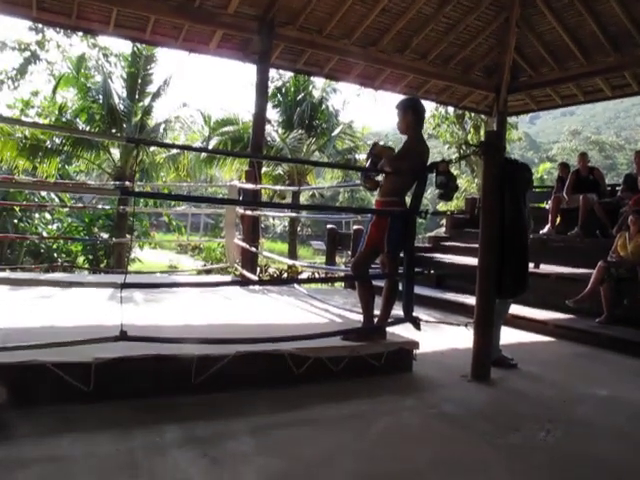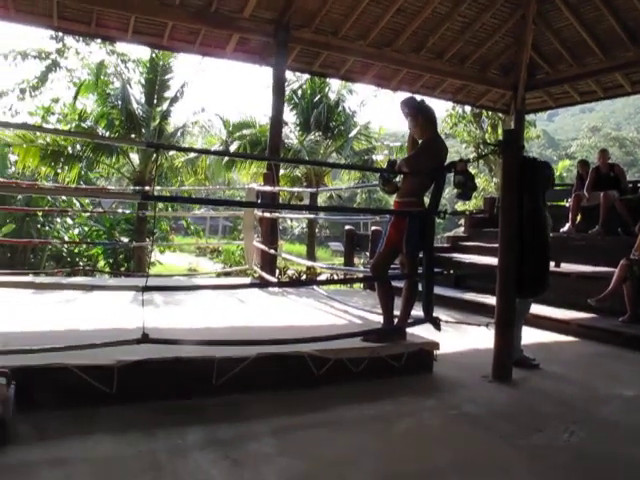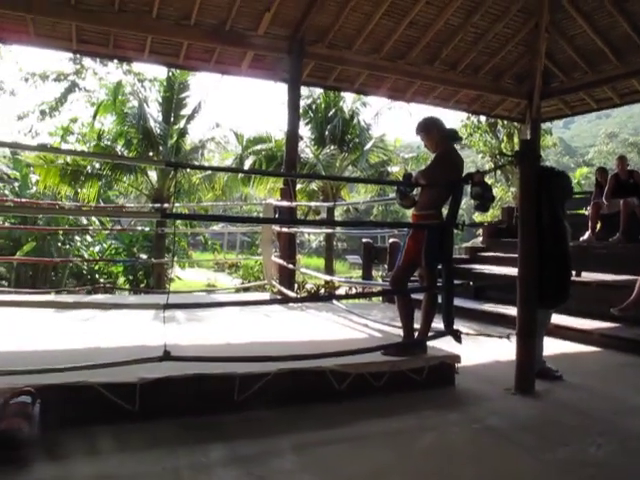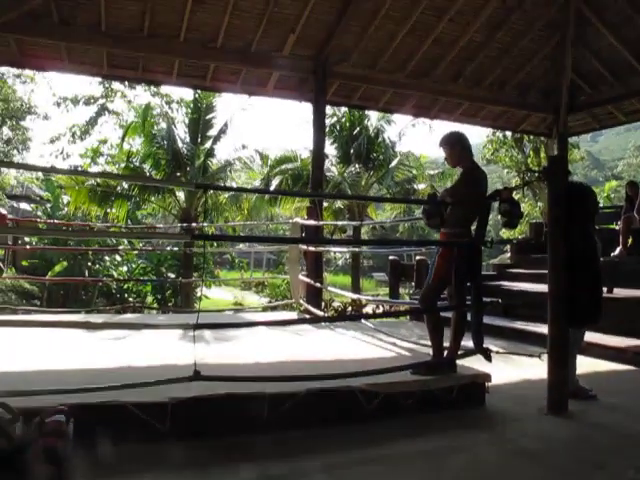
dt=0.7s
person 1, frame 1
left shoulder: (414, 142)
right shoulder: (417, 144)
left elbow: (392, 163)
left wrist: (382, 161)
right wrist: (385, 154)
left hip: (389, 212)
right hip: (395, 211)
left knee: (359, 266)
right knee: (390, 270)
left ankle: (369, 326)
right ankle: (379, 326)
person 1, frame 2
left shoulder: (431, 143)
right shoulder: (435, 145)
left elbow: (409, 163)
right elbow: (414, 164)
left wrist: (398, 165)
left hip: (407, 212)
right hip: (414, 212)
left knee: (379, 267)
right knee: (410, 271)
left ankle: (389, 327)
right ankle: (399, 327)
person 1, frame 3
left shoulder: (446, 155)
right shoulder: (453, 157)
left elbow: (424, 176)
left wrist: (415, 177)
left hip: (426, 225)
right hip: (434, 224)
left knee: (398, 280)
right knee: (429, 283)
left ankle: (409, 340)
right ankle: (420, 340)
person 1, frame 4
left shoulder: (470, 174)
right shoulder: (477, 174)
left elbow: (448, 196)
left wrist: (440, 197)
left hip: (454, 243)
right hip: (462, 242)
left knee: (428, 298)
right knee: (458, 300)
left ankle: (439, 359)
right ankle: (450, 359)
person 2, frame 1
left shoulder: (514, 199)
right shoulder: (512, 199)
right elbow: (517, 228)
left hip: (509, 254)
right hip: (508, 255)
left knee: (503, 298)
right knee: (503, 298)
left ankle: (493, 350)
right ankle: (493, 351)
person 2, frame 2
left shoulder: (531, 199)
right shoulder: (530, 199)
left hip: (527, 253)
right hip: (528, 253)
left knee: (521, 299)
right knee: (522, 299)
left ankle: (513, 350)
right ankle: (513, 352)
person 2, frame 3
left shoulder: (549, 211)
right shoulder: (549, 212)
right elbow: (553, 241)
left hip: (547, 266)
right hip: (548, 267)
left knee: (540, 315)
right knee: (541, 315)
left ankle: (537, 362)
right ankle: (537, 364)
person 2, frame 4
left shoulder: (571, 209)
right shoulder: (579, 209)
left hip: (575, 275)
right hip: (579, 276)
left knee: (573, 329)
right knee: (575, 329)
left ankle: (569, 380)
right ankle: (569, 382)
